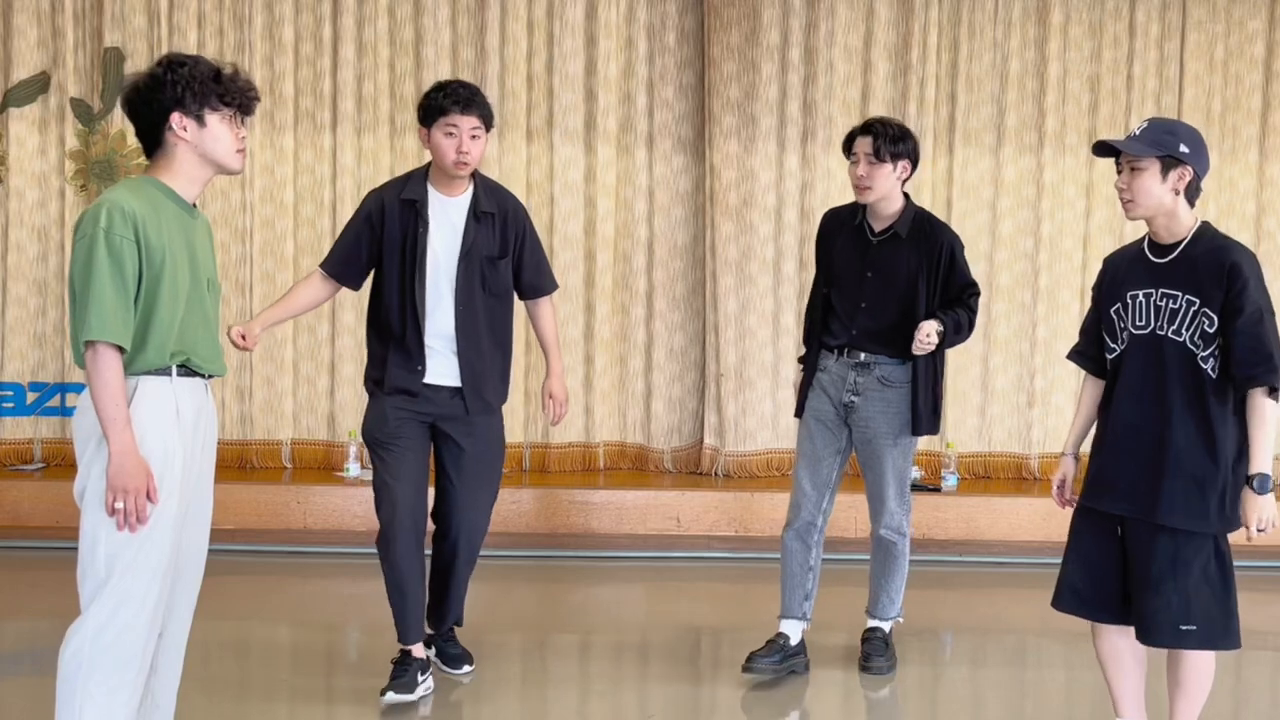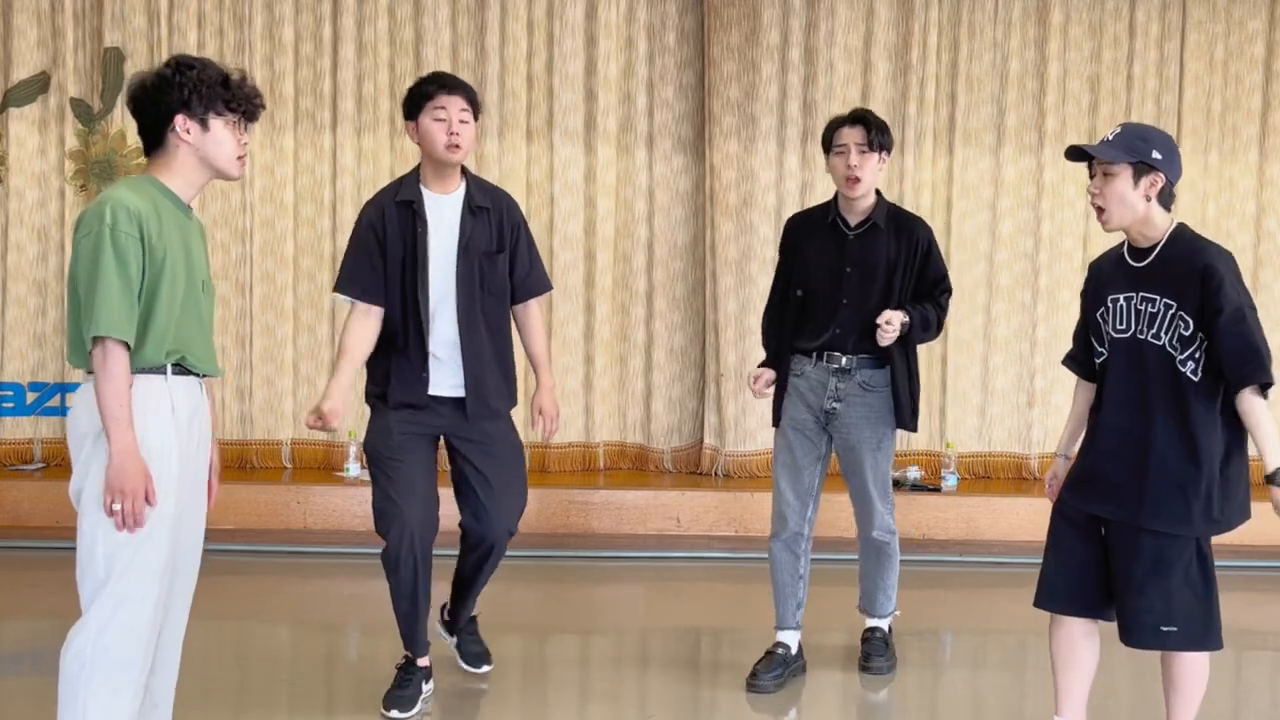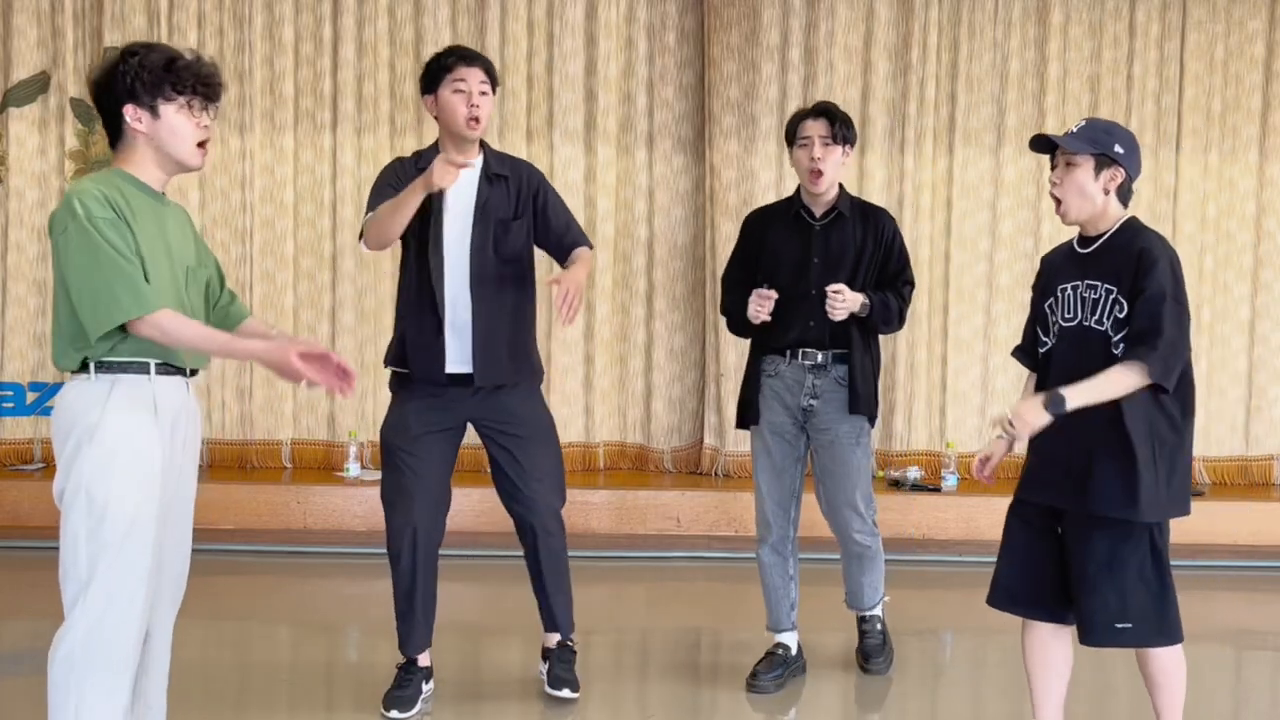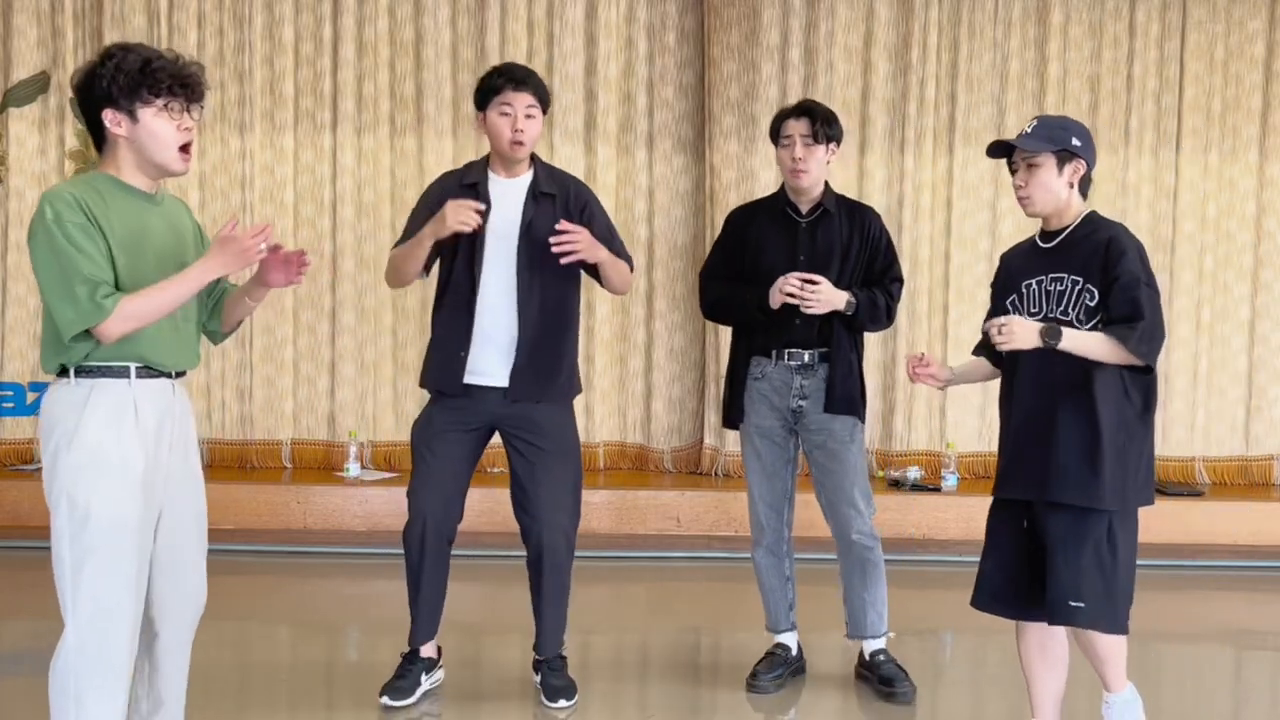
dt=0.3s
person 1, frame 1
left shoulder: (195, 221)
right shoulder: (119, 212)
right elbow: (101, 341)
right wrist: (123, 450)
left hip: (194, 412)
right hip: (140, 412)
left knee: (172, 599)
right knee: (122, 603)
person 1, frame 2
left shoulder: (187, 222)
right shoulder: (121, 209)
right elbow: (107, 338)
left wrist: (208, 438)
right wrist: (122, 449)
left hip: (186, 411)
right hip: (135, 410)
left knee: (168, 599)
right knee: (121, 603)
person 1, frame 3
left shoulder: (173, 216)
right shoulder: (88, 203)
left elbow: (222, 317)
right elbow: (142, 316)
left wrist: (292, 351)
right wrist: (262, 352)
left hip: (173, 407)
right hip: (113, 407)
left knee: (157, 597)
right knee: (107, 604)
person 1, frame 4
left shoulder: (176, 213)
right shoulder: (67, 207)
left elbow: (215, 320)
right elbow: (107, 320)
left wrist: (260, 282)
right wrist: (211, 265)
left hip: (170, 410)
right hip: (99, 412)
left knee: (178, 595)
right knee: (102, 609)
person 2, frame 1
left shoulder: (505, 211)
right shoulder: (387, 205)
left elbow: (537, 294)
right elbow: (330, 278)
left wrist: (554, 368)
right wrist: (262, 321)
left hip: (474, 392)
right hip: (399, 389)
left knee: (465, 521)
right knee: (401, 515)
left ankle: (443, 628)
right ankle: (412, 651)
person 2, frame 2
left shoulder: (498, 209)
right shoulder: (384, 211)
left elbow: (526, 300)
right elbow: (363, 309)
left wrist: (545, 380)
right wrist: (338, 387)
left hip: (481, 398)
right hip: (403, 399)
left knee: (496, 522)
right knee: (406, 531)
left ankle: (459, 613)
right ankle: (417, 661)
person 2, frame 3
left shoulder: (522, 180)
right shoulder: (409, 174)
left elbow: (580, 254)
right elbow: (374, 237)
left wrist: (577, 276)
right wrist: (425, 184)
left hip: (507, 378)
right hip: (425, 382)
left knee: (540, 511)
right knee: (412, 523)
left ankle: (558, 641)
right ankle: (416, 662)
person 2, frame 4
left shoulder: (570, 195)
right shoulder: (449, 192)
left elbow: (623, 282)
right elbow: (397, 274)
left wrist: (598, 252)
right wrist: (435, 229)
left hip: (540, 391)
right hip: (459, 388)
left knee: (550, 526)
right knee: (427, 517)
left ankle: (550, 656)
right ankle: (423, 652)
person 3, frame 1
left shoulder: (1230, 265)
right shoulder: (1118, 268)
right wrist: (1071, 449)
left hip: (1192, 478)
right hip: (1114, 474)
left knee: (1188, 618)
right knee: (1100, 603)
person 3, frame 2
left shoulder: (1207, 267)
right shoulder: (1103, 272)
right wrist: (1064, 451)
left hip: (1176, 478)
right hip: (1100, 473)
left knee: (1176, 618)
right knee: (1068, 599)
person 3, frame 3
left shoulder: (1148, 255)
right shoulder: (1054, 264)
left elbow: (1151, 364)
left wrist: (1056, 402)
right wrist: (1007, 434)
left hip: (1125, 470)
right hip: (1053, 468)
left knee: (1138, 610)
right knee: (1041, 601)
person 3, frame 4
left shoulder: (1114, 247)
right shoulder: (1016, 262)
left elbow: (1140, 343)
left wrist: (1048, 333)
right wrist: (948, 374)
left hip: (1094, 460)
right hip: (1026, 461)
left knee: (1084, 593)
right knee: (1027, 601)
person 4, frame 1
left shoulder: (935, 239)
right shoulder: (834, 226)
left elbow: (965, 307)
left wrist: (938, 328)
right wrist: (811, 359)
left hip: (891, 384)
right hip: (829, 377)
left knee: (890, 517)
right knee: (805, 510)
left ankle: (879, 628)
right ankle: (791, 635)
person 4, frame 2
left shoulder: (909, 233)
right shoulder: (802, 229)
left elbow: (936, 304)
left wrist: (905, 320)
right wrist: (771, 360)
left hip: (869, 386)
right hip: (803, 381)
left knee: (875, 517)
right knee: (790, 518)
left ankle: (878, 626)
right ankle: (787, 642)
person 4, frame 3
left shoulder: (874, 224)
right shoulder: (763, 224)
left elbow: (899, 303)
right elbow: (730, 298)
left wrist: (861, 303)
right wrist: (749, 309)
left hip: (842, 382)
right hip: (776, 381)
left knee: (853, 517)
right knee: (775, 521)
left ankle: (869, 614)
right ankle: (785, 642)
person 4, frame 4
left shoulder: (861, 222)
right shoulder: (746, 221)
left elbow: (887, 302)
right elbow: (711, 297)
left wrist: (843, 300)
right wrist: (764, 297)
left hip: (830, 382)
right hip: (763, 381)
left knee: (855, 521)
right knee: (768, 523)
left ankle: (873, 649)
right ankle: (785, 643)
